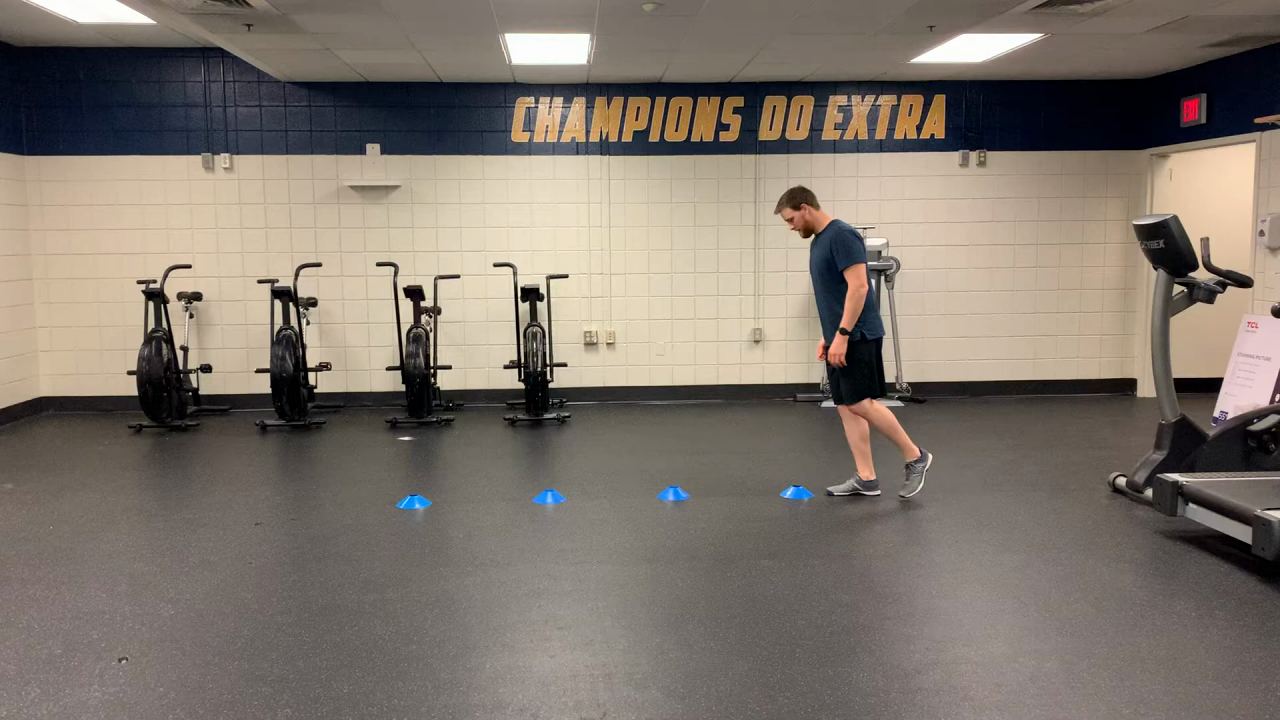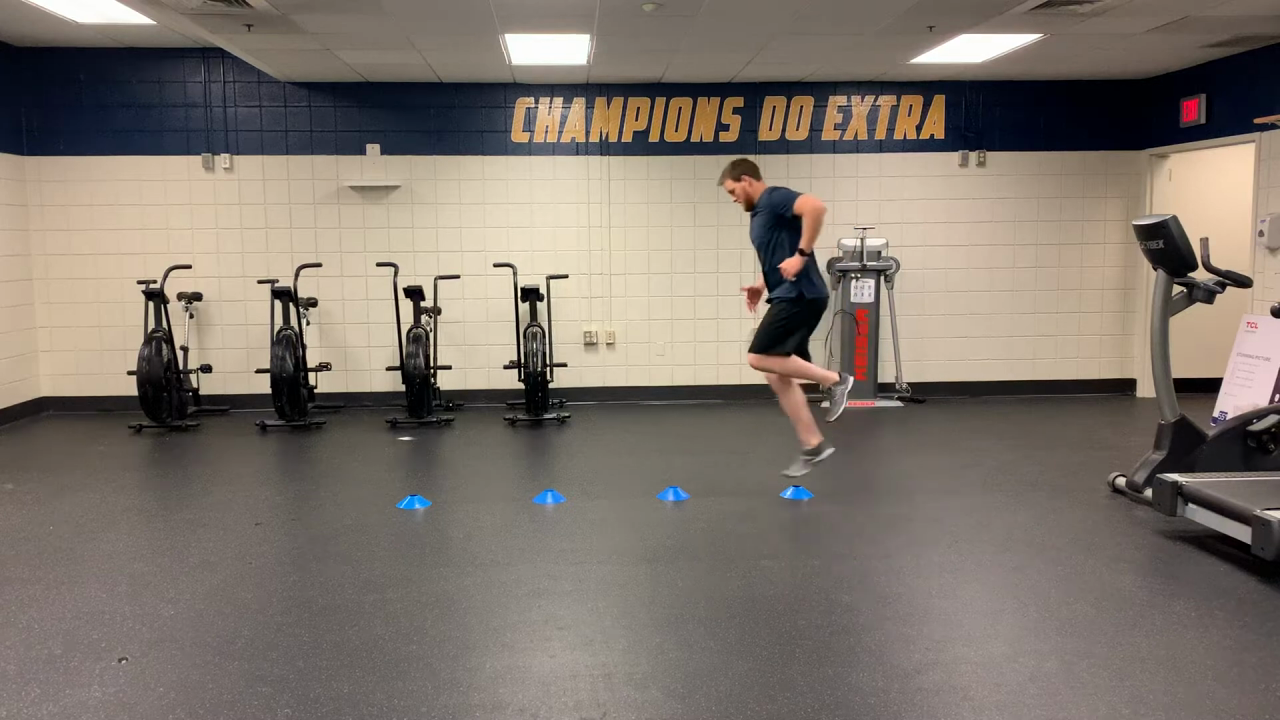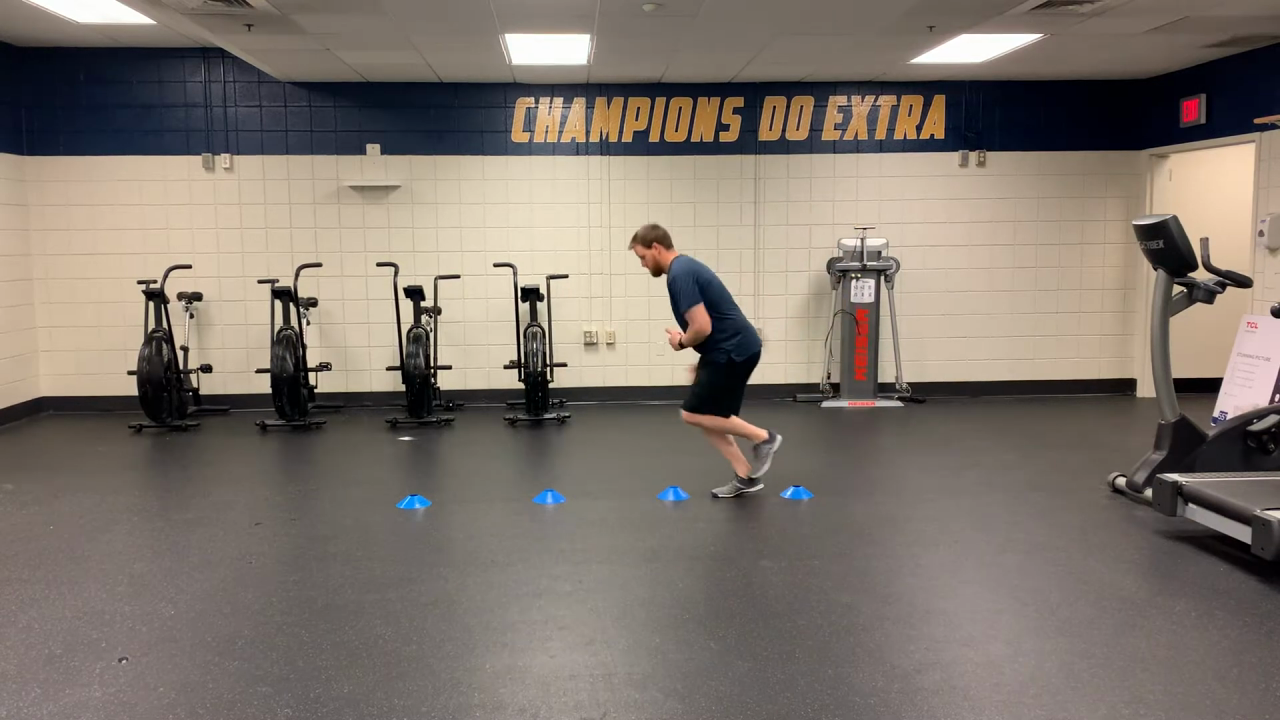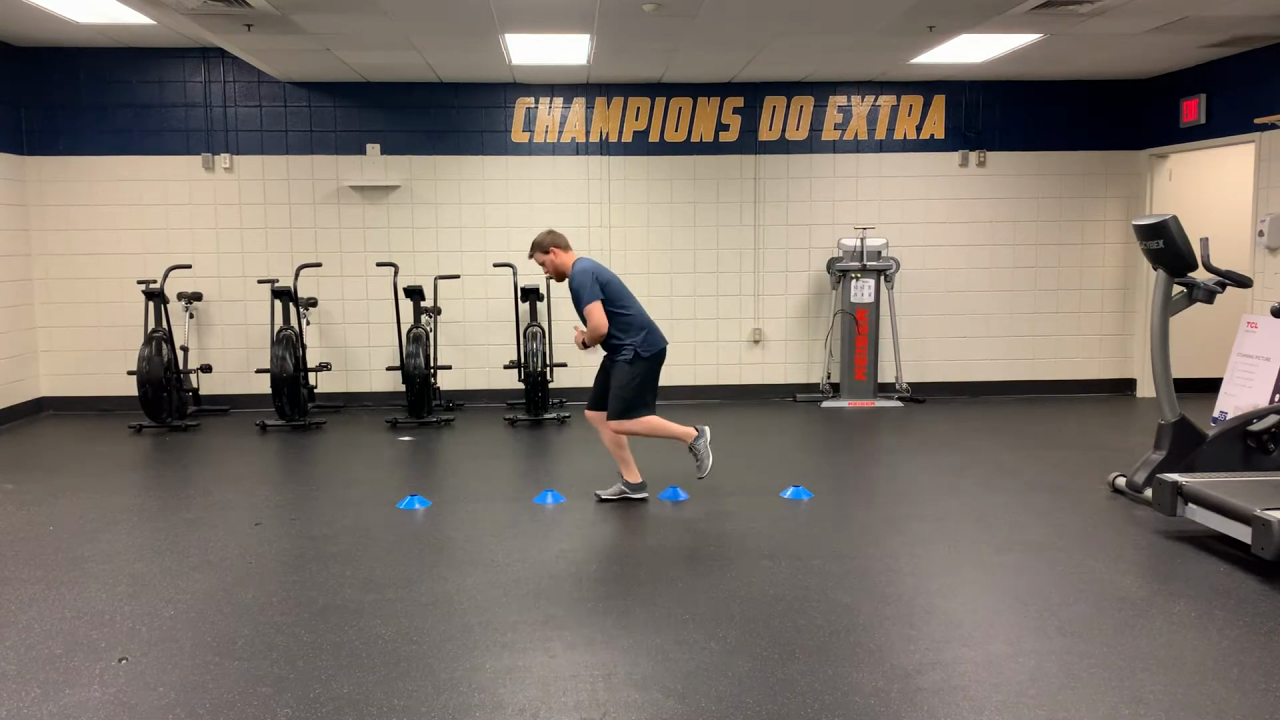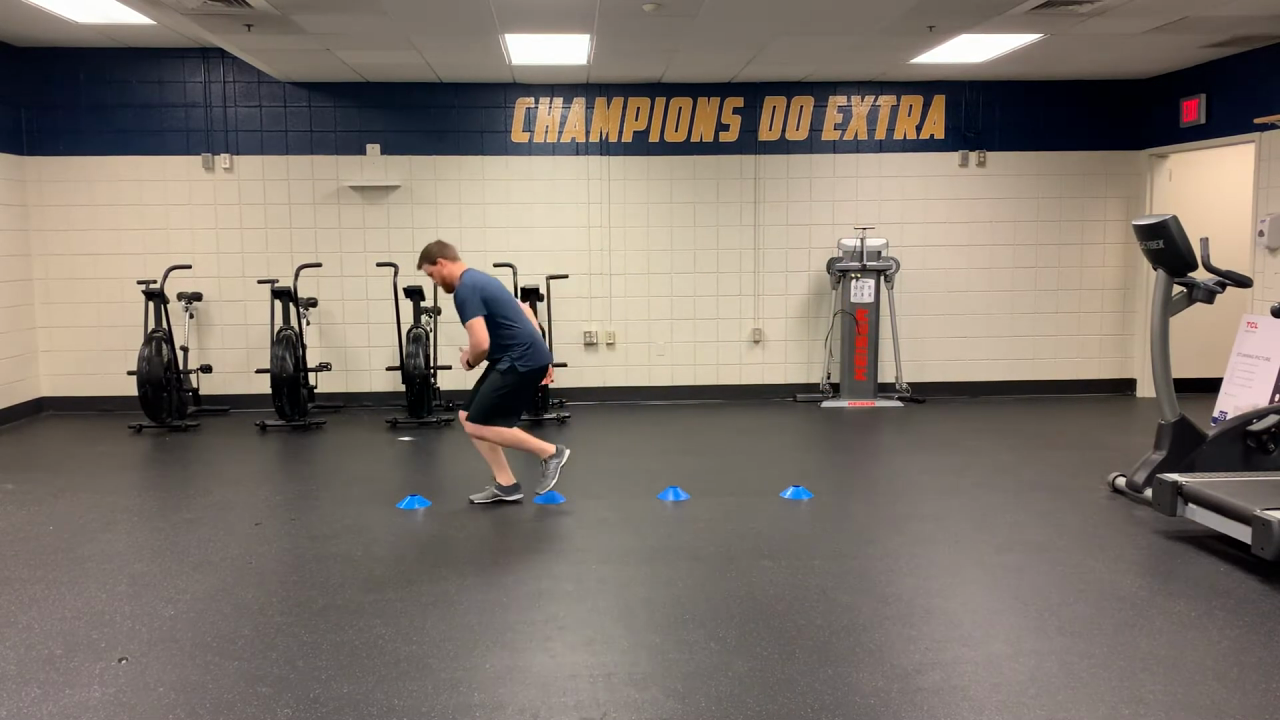
dt=1s
person 1, frame 1
left shoulder: (841, 235)
right shoulder: (820, 240)
left elbow: (859, 286)
left wrist: (843, 335)
right wrist: (827, 338)
left hip: (856, 336)
right hip: (839, 338)
left knee: (860, 404)
right knee: (846, 407)
left ankle: (916, 457)
right ankle: (866, 479)
person 1, frame 2
left shoulder: (774, 198)
right shoulder: (760, 211)
left elbow: (816, 207)
left wrist: (802, 254)
right wrist: (763, 285)
left hip: (801, 295)
right hip: (790, 296)
left knee: (761, 358)
right knee: (780, 376)
left ankle: (835, 381)
right ankle: (813, 445)
person 1, frame 3
left shoulder: (680, 275)
right shoulder: (684, 268)
left elbow: (702, 328)
left wrist: (681, 342)
left hip: (733, 351)
right hip: (729, 350)
left knee: (694, 414)
right knee: (713, 418)
left ankle: (762, 437)
right ankle: (745, 477)
person 1, frame 4
left shoulder: (580, 276)
right shoulder: (585, 270)
left elbow: (599, 326)
left wrist: (584, 339)
left hip: (639, 349)
right hip: (626, 351)
left knee: (620, 422)
right knee: (596, 415)
left ankle: (693, 436)
right ankle: (632, 482)
person 1, frame 5
left shoulder: (466, 291)
right shoulder: (478, 280)
left elbow: (481, 344)
right elbow: (525, 311)
left wrist: (469, 361)
right wrist: (540, 357)
left hip: (520, 363)
right hip: (522, 359)
left knee: (476, 425)
right knee: (469, 417)
left ankle: (550, 452)
right ankle: (506, 485)
